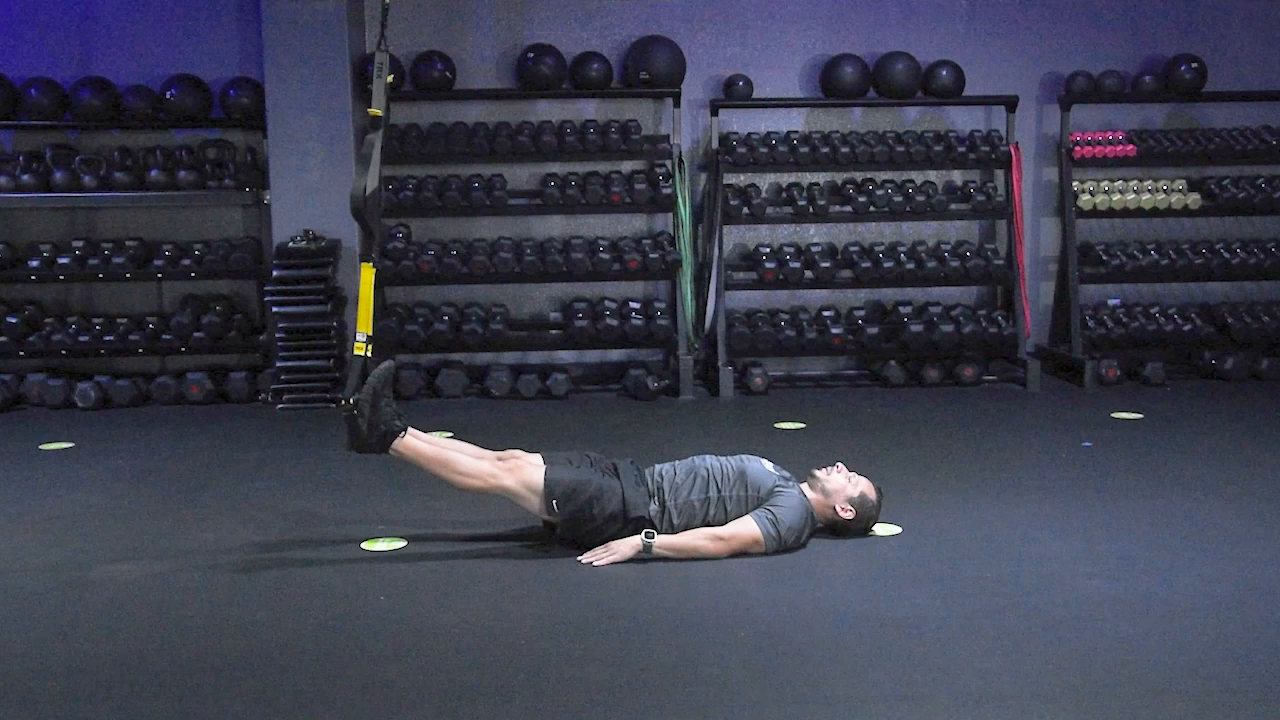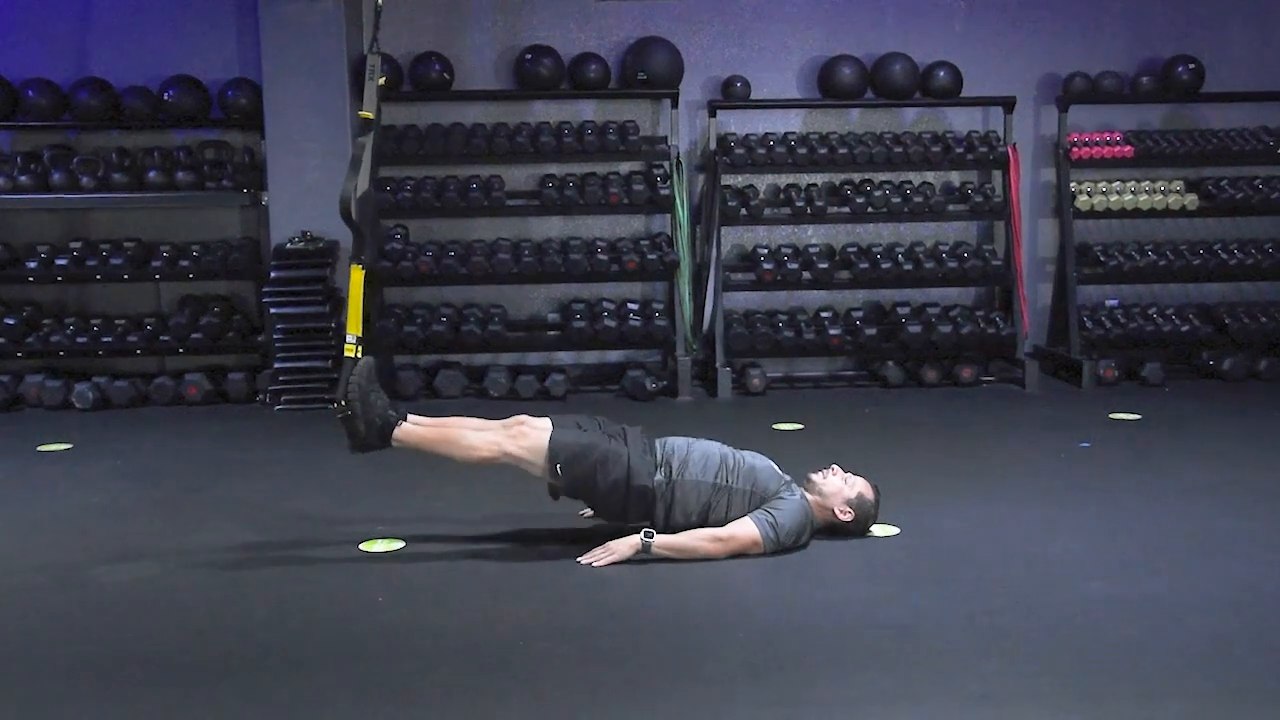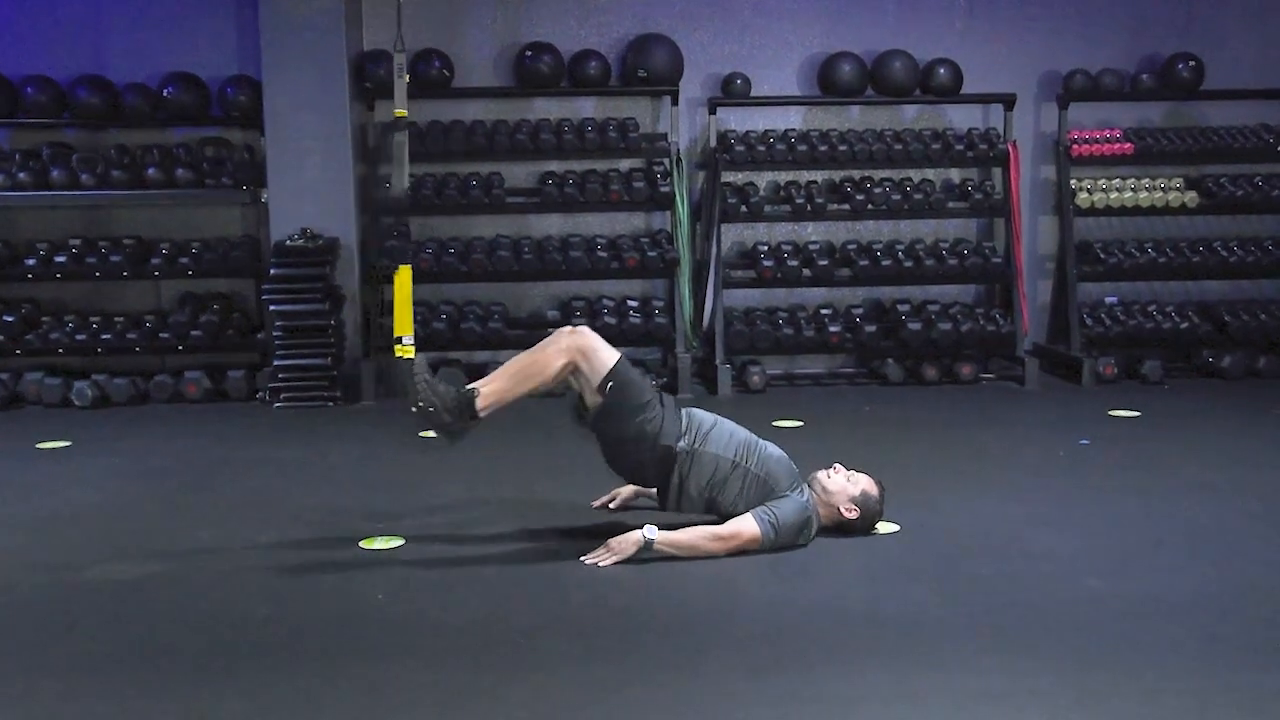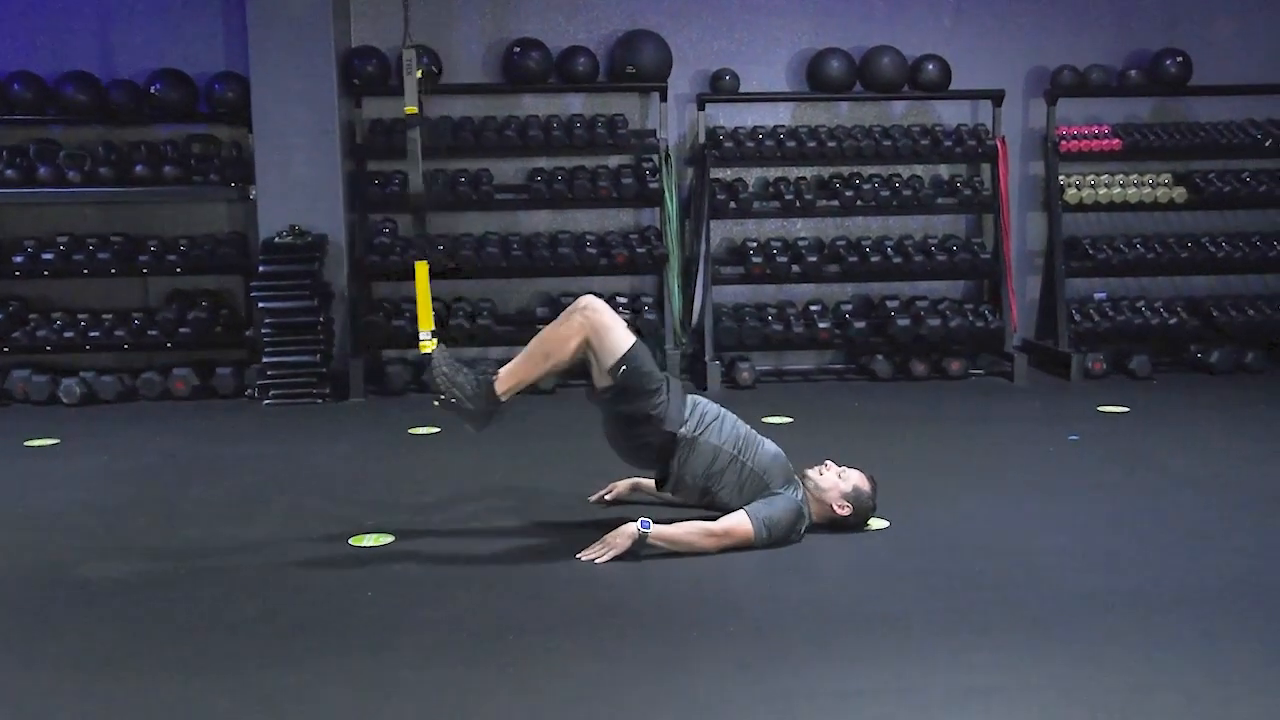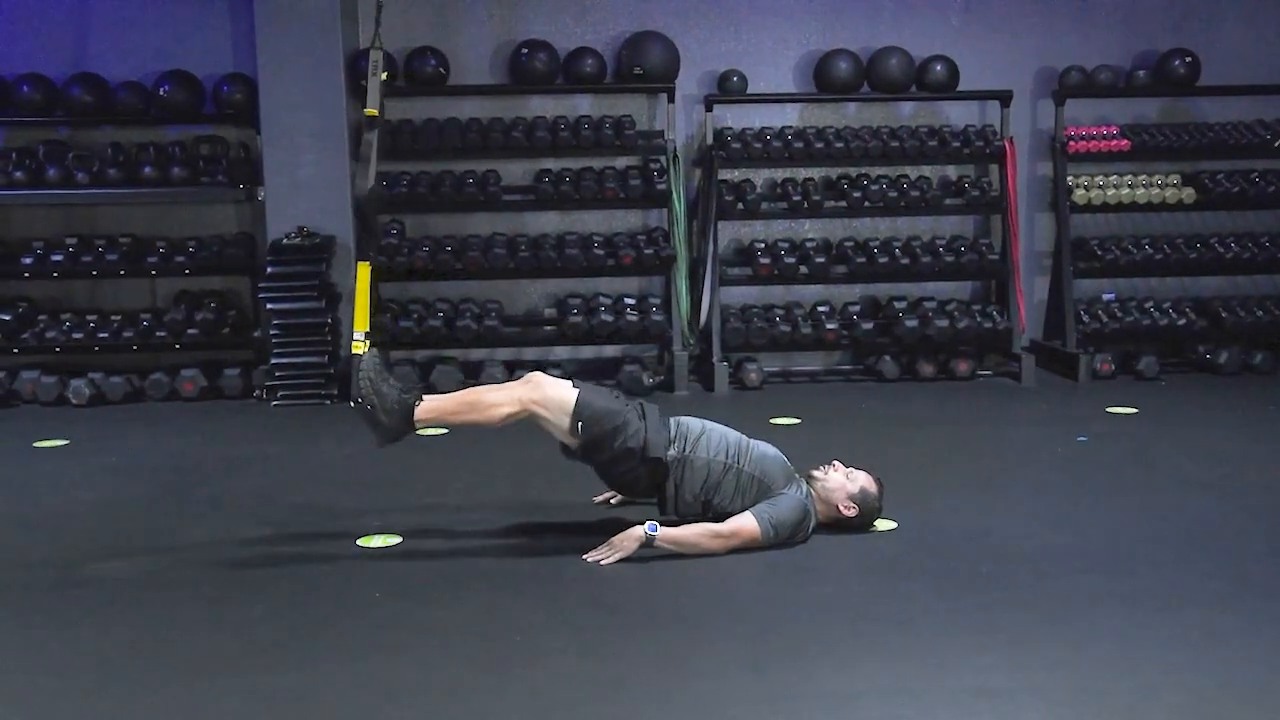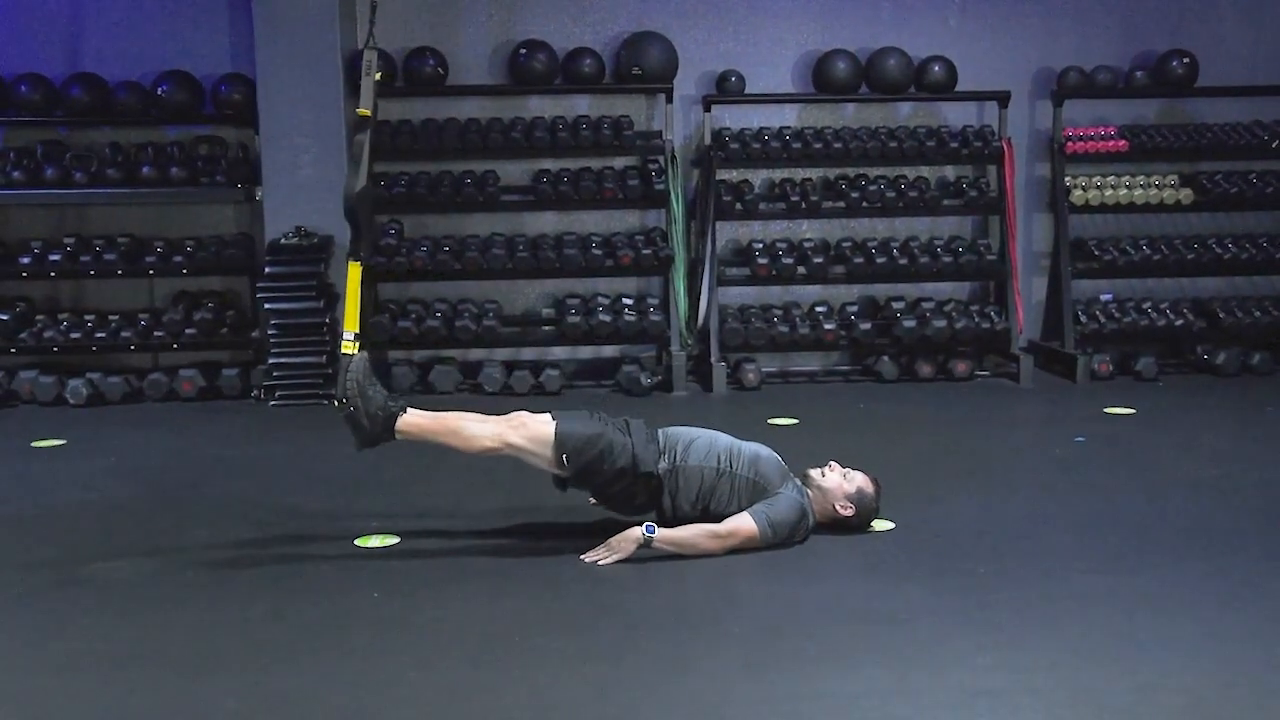
dt=0.7s
person 1, frame 1
left shoulder: (794, 514)
right shoulder: (783, 485)
left elbow: (724, 540)
left wrist: (641, 542)
left hip: (639, 508)
right hip: (641, 481)
left knee: (509, 476)
right knee: (513, 460)
left ankle: (390, 436)
right ankle: (391, 430)
person 1, frame 2
left shoulder: (794, 517)
right shoulder: (784, 489)
left elbow: (723, 541)
left wrist: (640, 541)
left hip: (646, 483)
right hip: (648, 457)
left knee: (513, 442)
right knee: (520, 426)
left ankle: (386, 429)
right ankle: (394, 423)
person 1, frame 3
left shoulder: (798, 517)
right shoulder: (795, 492)
left elbow: (725, 538)
left wrist: (647, 536)
right wrist: (642, 488)
left hip: (663, 449)
right hip: (674, 439)
left knee: (577, 341)
right knee: (571, 339)
left ankle: (465, 407)
right ankle: (468, 401)
person 1, frame 4
left shoulder: (788, 515)
right shoulder: (788, 492)
left elbow: (718, 533)
left wrist: (640, 530)
left hip: (663, 430)
right hip: (676, 420)
left knee: (589, 313)
right knee: (590, 313)
left ankle: (489, 393)
right ankle: (494, 387)
person 1, frame 5
left shoulder: (795, 514)
right shoulder: (789, 483)
left elbow: (724, 536)
left wrist: (647, 533)
left hip: (654, 458)
right hip: (660, 439)
left knee: (533, 391)
right knee: (536, 386)
left ankle: (405, 414)
right ankle: (410, 406)
person 1, frame 6
left shoulder: (793, 513)
right shoulder: (784, 482)
left elbow: (723, 536)
left wrist: (644, 533)
left hip: (647, 474)
right hip: (650, 448)
left knee: (511, 432)
right knee: (517, 424)
left ankle: (389, 422)
right ankle: (394, 416)
